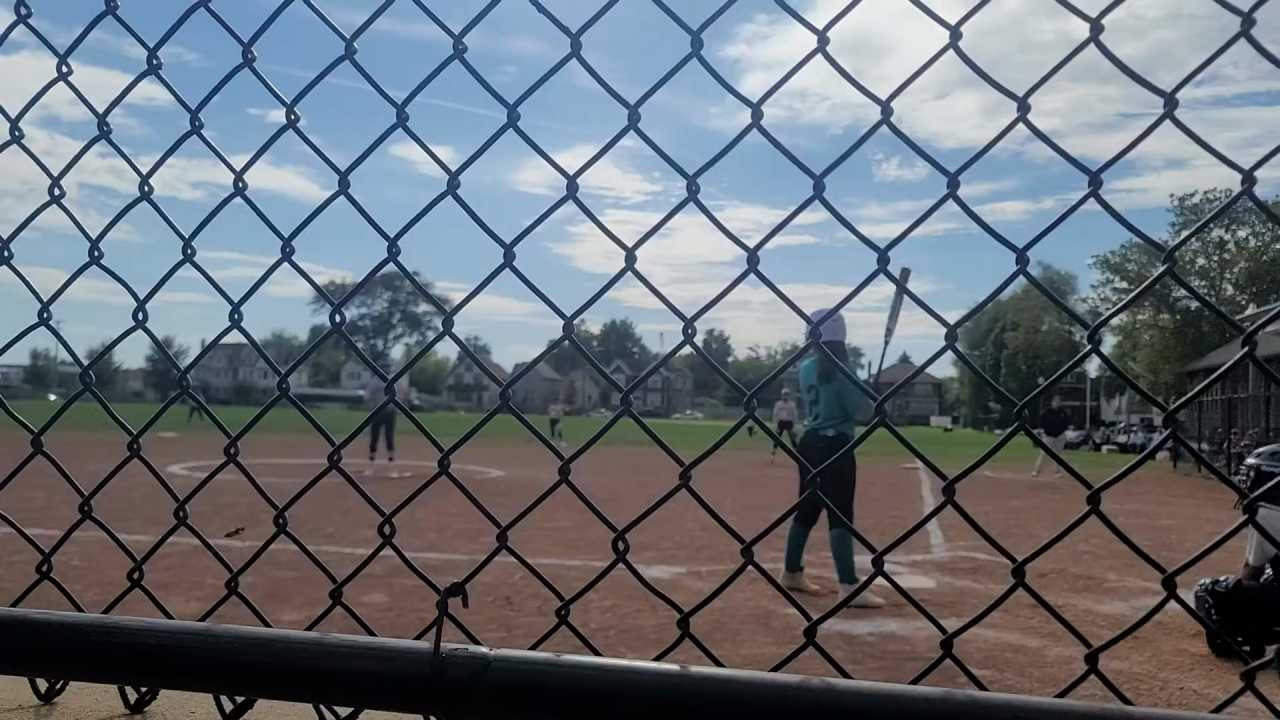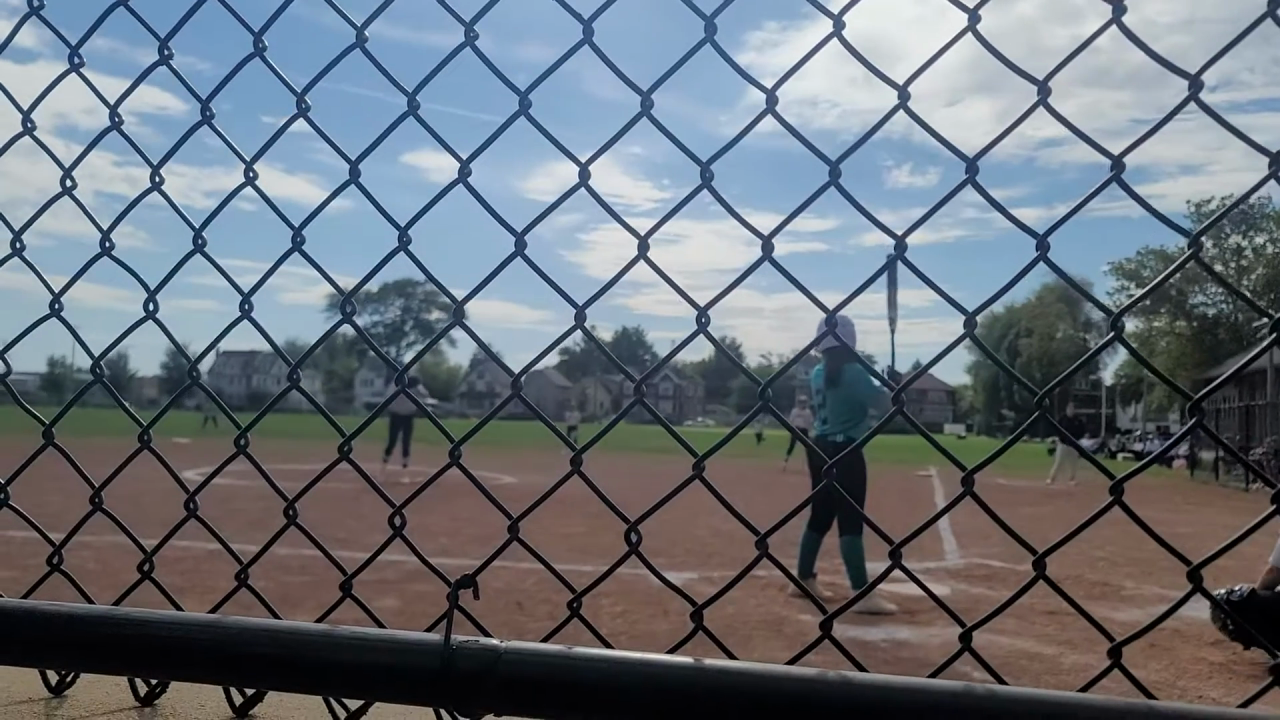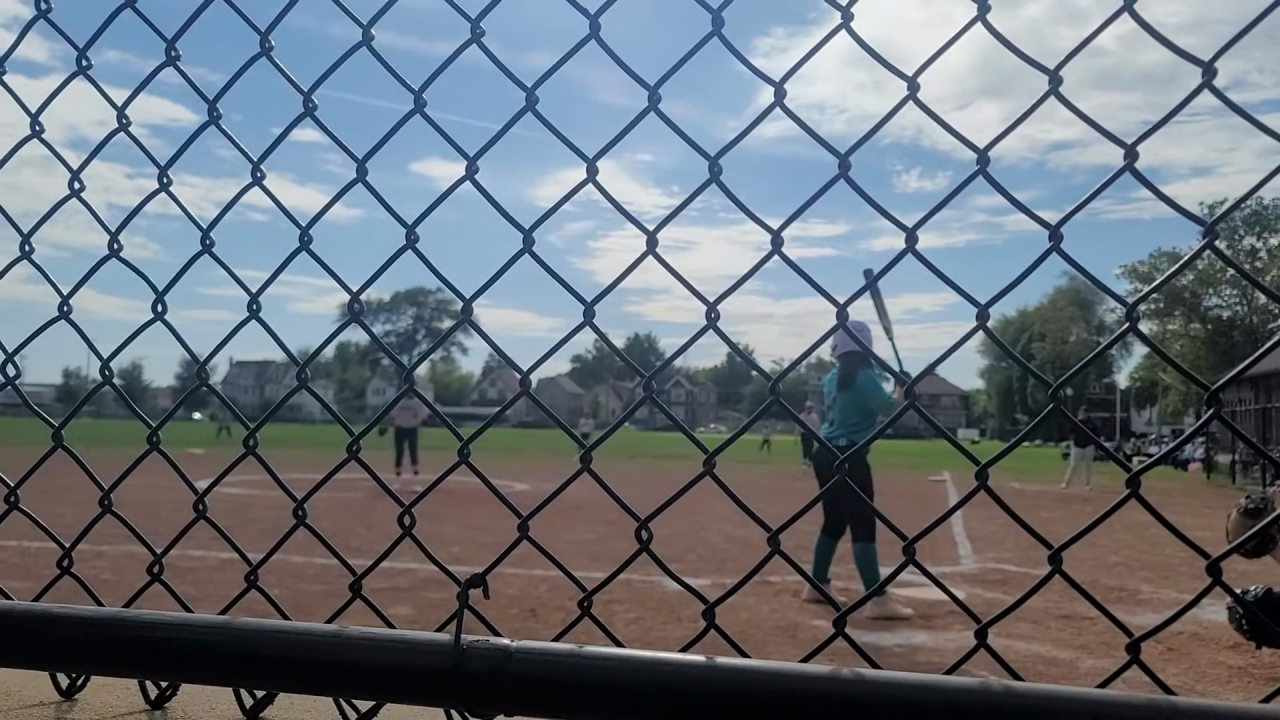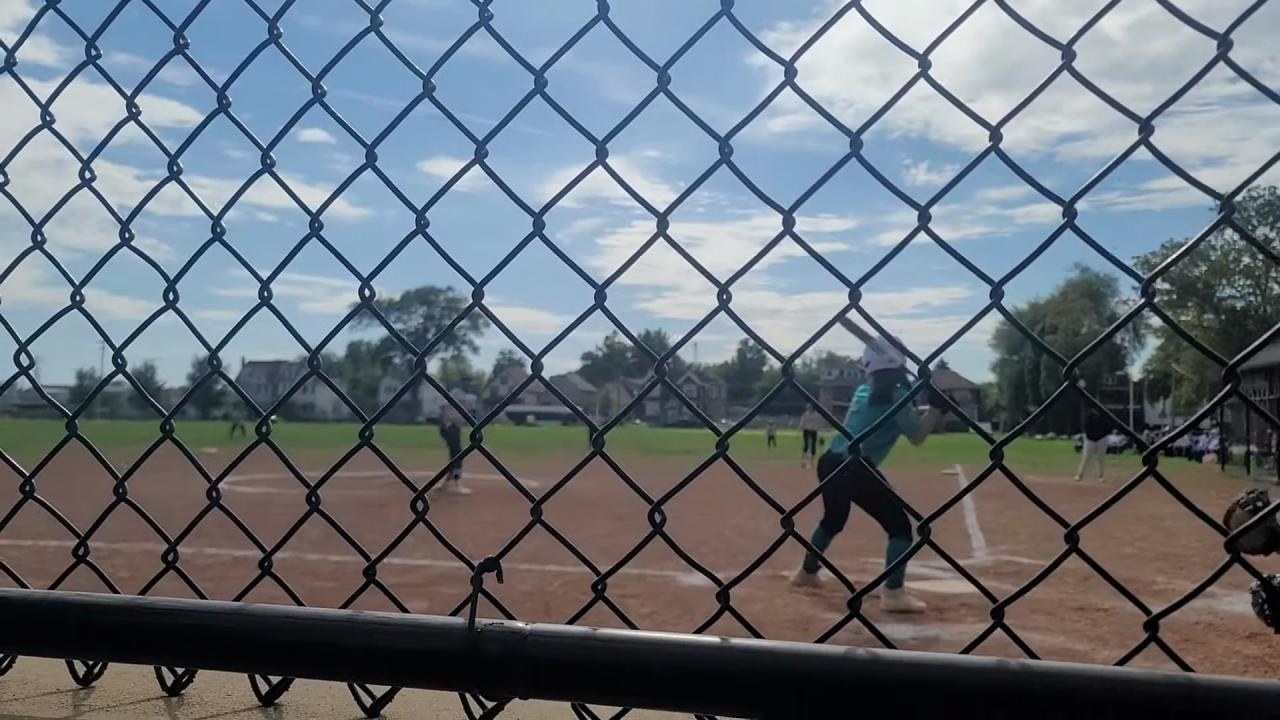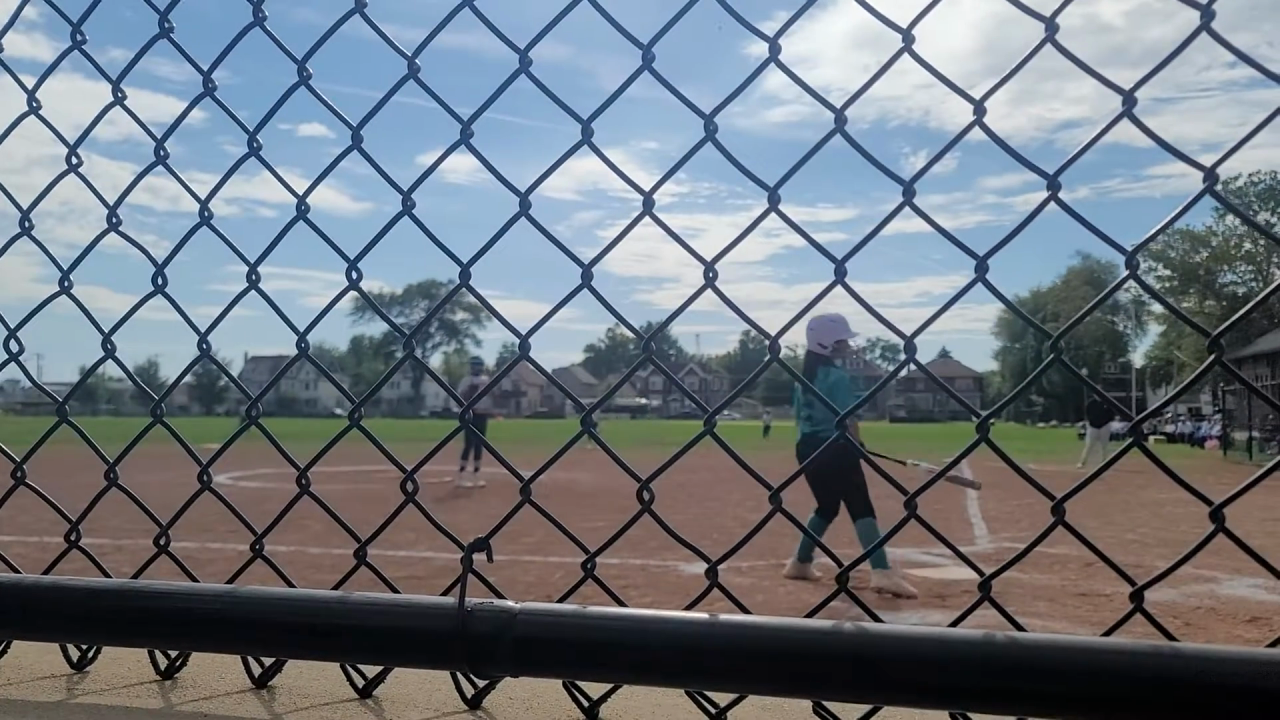
dt=1s
person 1, frame 1
left shoulder: (806, 369)
right shoulder: (840, 370)
right elbow: (862, 412)
left wrist: (859, 391)
right wrist: (872, 395)
left hip: (810, 443)
right hip: (835, 446)
left knee: (807, 509)
right knee: (840, 515)
left ankle: (791, 574)
right ankle: (850, 587)
person 1, frame 2
left shoulder: (818, 373)
right shoulder: (853, 372)
right elbow: (881, 404)
left wrist: (878, 386)
right wrist: (893, 384)
left hip: (820, 450)
right hip: (845, 452)
left knee: (820, 516)
right knee: (851, 520)
left ankle: (804, 580)
right ankle: (863, 595)
person 1, frame 3
left shoulder: (832, 378)
right shoulder: (864, 376)
right elbow: (889, 410)
right wrist: (902, 389)
left hip: (825, 455)
right hip: (848, 457)
left knee: (834, 522)
right knee: (863, 525)
left ankle: (817, 586)
right ankle: (878, 600)
person 1, frame 4
left shoulder: (864, 391)
right shoulder: (895, 394)
right elbow: (916, 436)
left wrist: (926, 410)
right wrist: (936, 409)
left hip: (830, 463)
right hip: (856, 470)
left knee: (832, 519)
right knee: (899, 526)
left ankle: (807, 571)
right ankle: (894, 593)
person 1, frame 5
left shoulder: (804, 375)
right shoulder: (838, 377)
right elbow: (848, 421)
right wrist: (856, 446)
left hip: (807, 447)
right hip: (833, 448)
left knee: (826, 507)
right knee: (861, 509)
left ankle: (800, 563)
right ankle: (882, 573)
